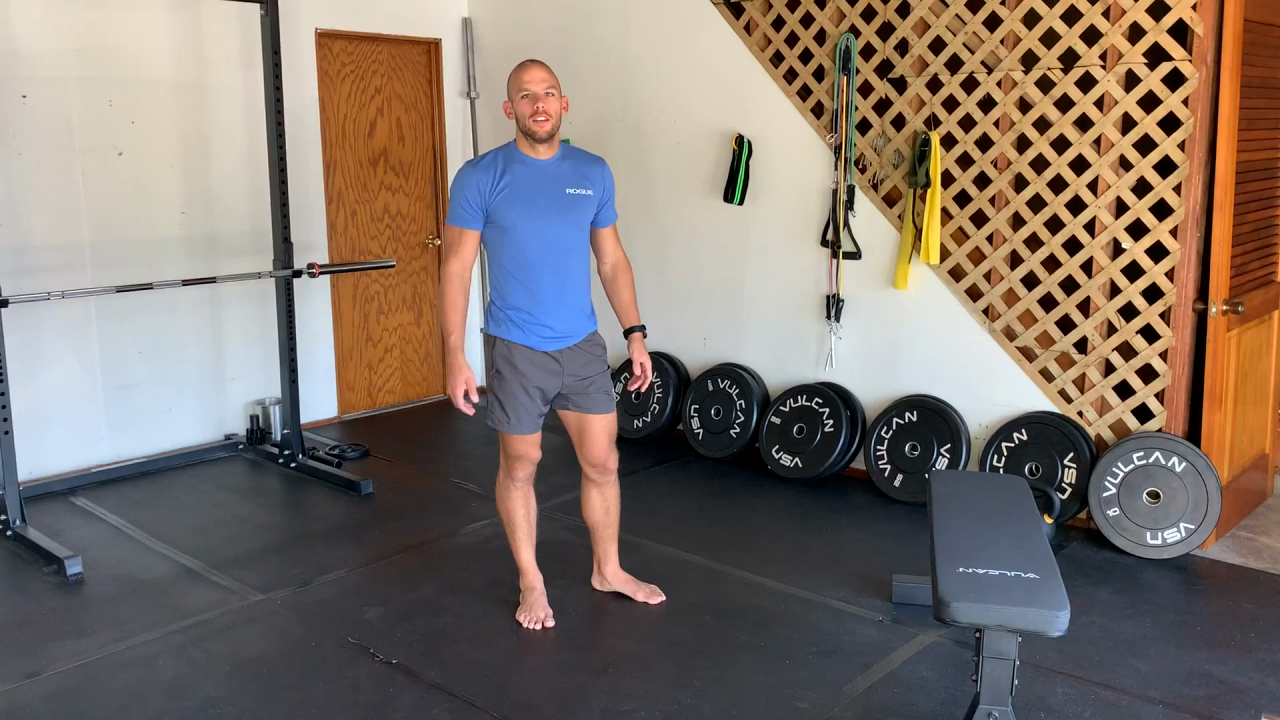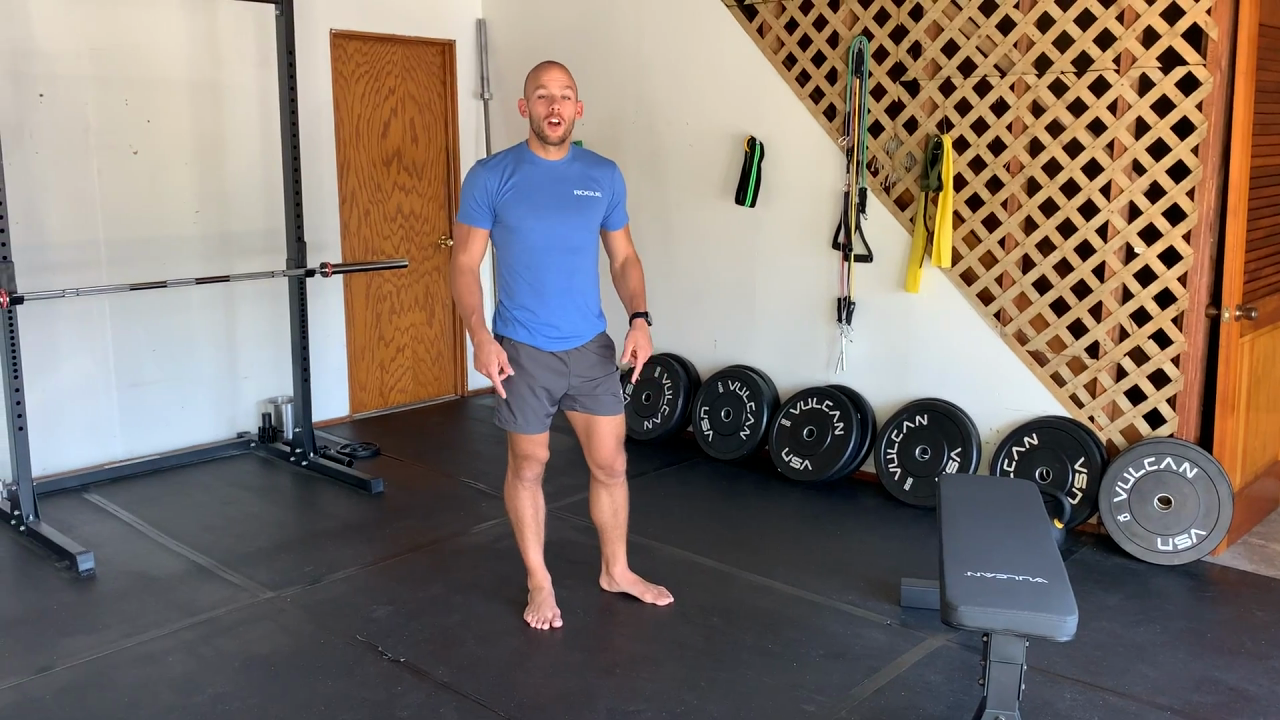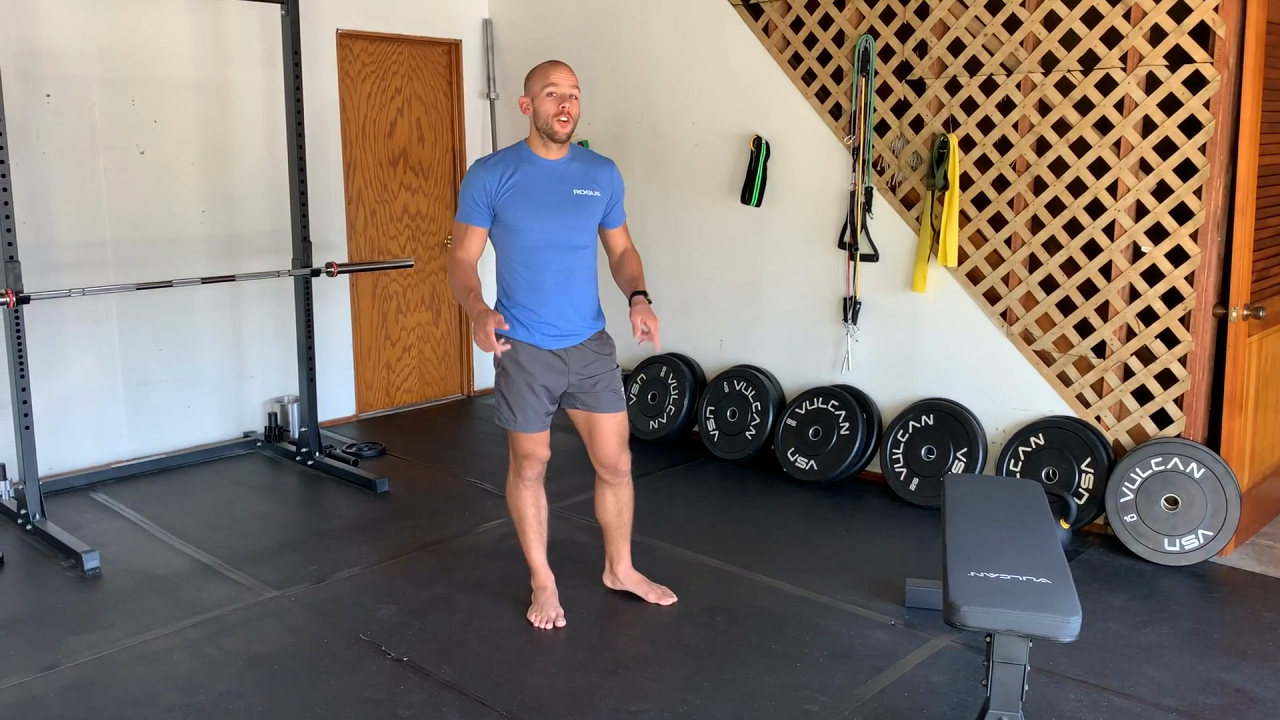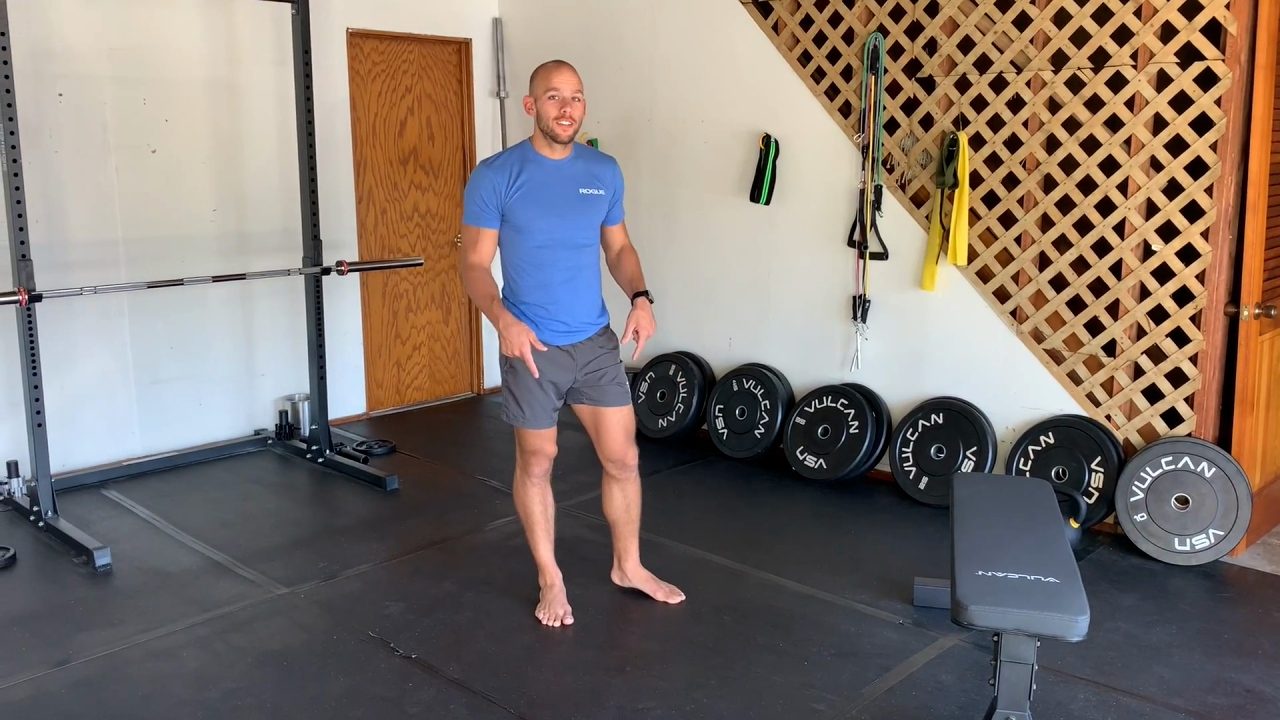
dt=0.5s
person 1, frame 1
left shoulder: (593, 172)
right shoulder: (480, 177)
left elbow: (611, 258)
right elbow: (456, 269)
left wrist: (635, 334)
right wrist: (455, 356)
left hip: (583, 345)
right hip: (517, 350)
left knee: (603, 463)
right knee: (520, 468)
left ankle: (608, 569)
right ankle: (531, 582)
person 1, frame 2
left shoulder: (604, 175)
right shoulder: (491, 176)
left elbow: (623, 256)
right elbow: (465, 263)
left wrist: (639, 320)
right wrist: (480, 337)
left hip: (591, 346)
right hip: (523, 350)
left knee: (611, 465)
right knee: (527, 468)
left ankle: (616, 569)
right ankle: (539, 582)
person 1, frame 3
left shoulder: (603, 173)
right shoulder: (490, 175)
left elbow: (620, 247)
right elbow: (462, 257)
left wrist: (638, 296)
right wrist: (478, 310)
left hip: (591, 345)
right hip: (524, 350)
left knee: (616, 463)
right knee: (529, 467)
left ankle: (620, 569)
right ankle: (542, 582)
person 1, frame 4
left shoulder: (604, 170)
right shoulder: (495, 175)
right elbow: (474, 262)
left wrist: (640, 298)
right wrist: (503, 318)
left hip: (596, 341)
right hip: (533, 346)
left knee: (623, 459)
right knee: (536, 464)
left ankle: (628, 565)
right ankle: (550, 579)
